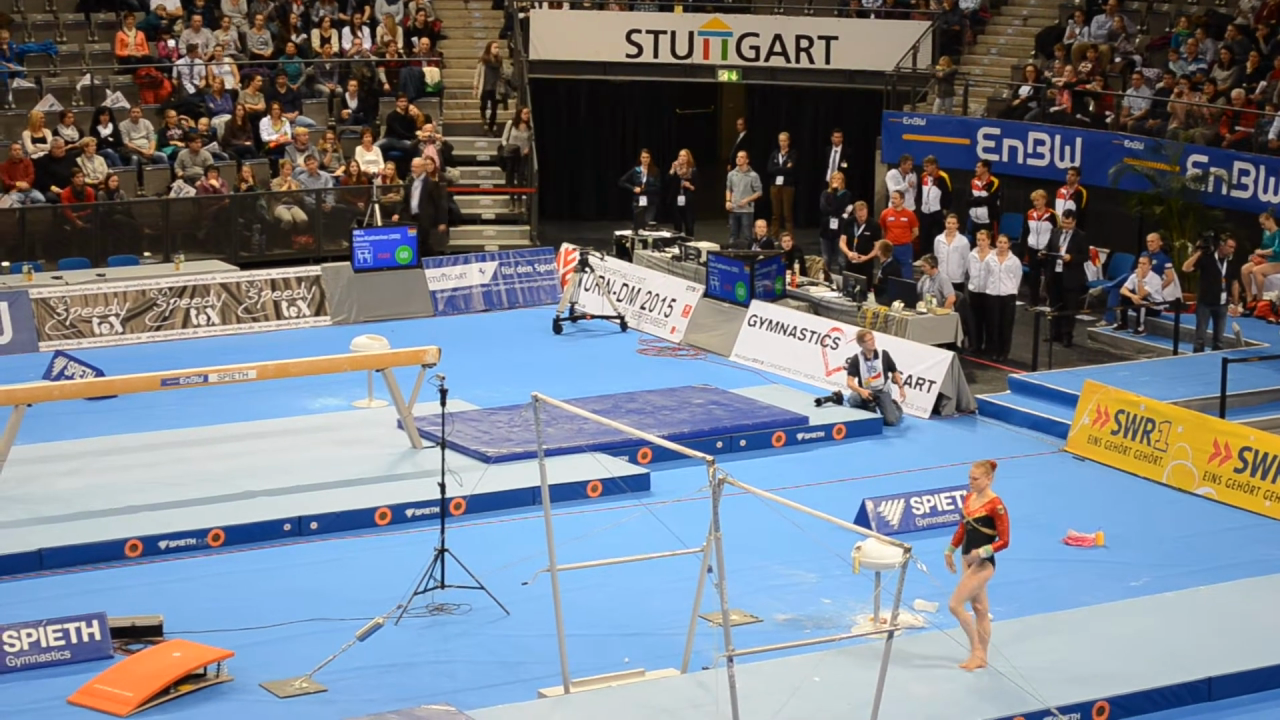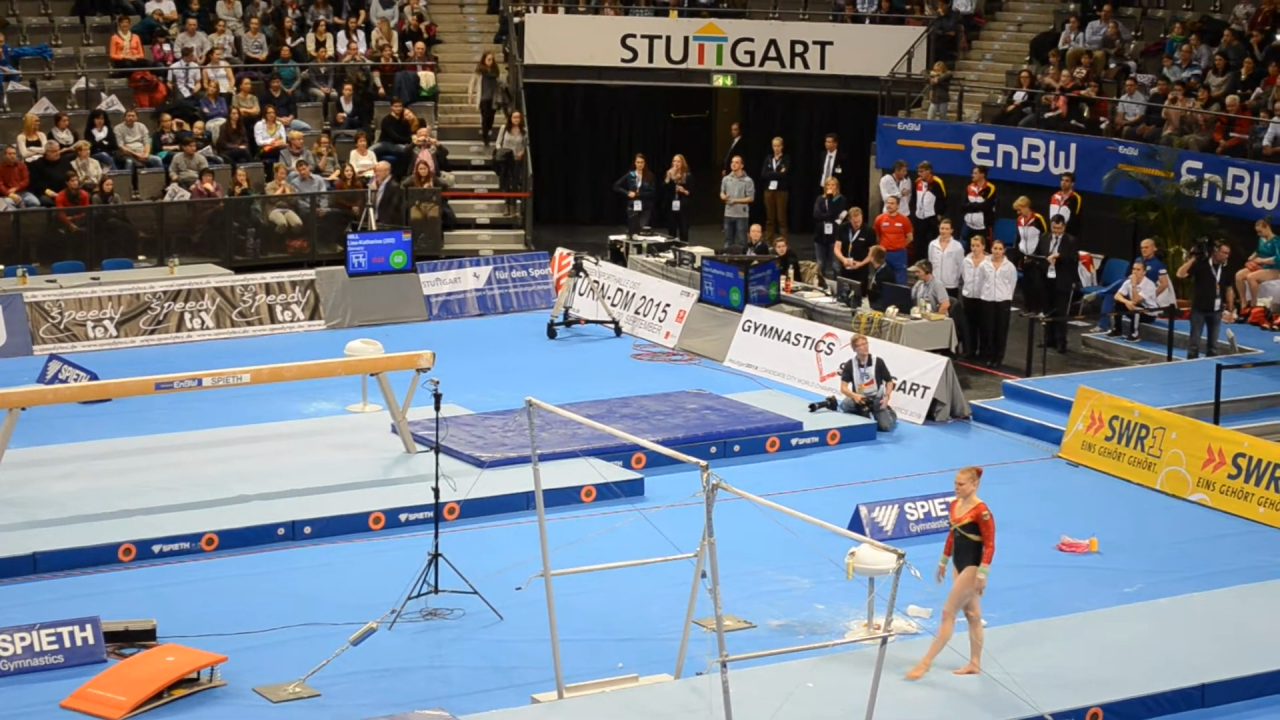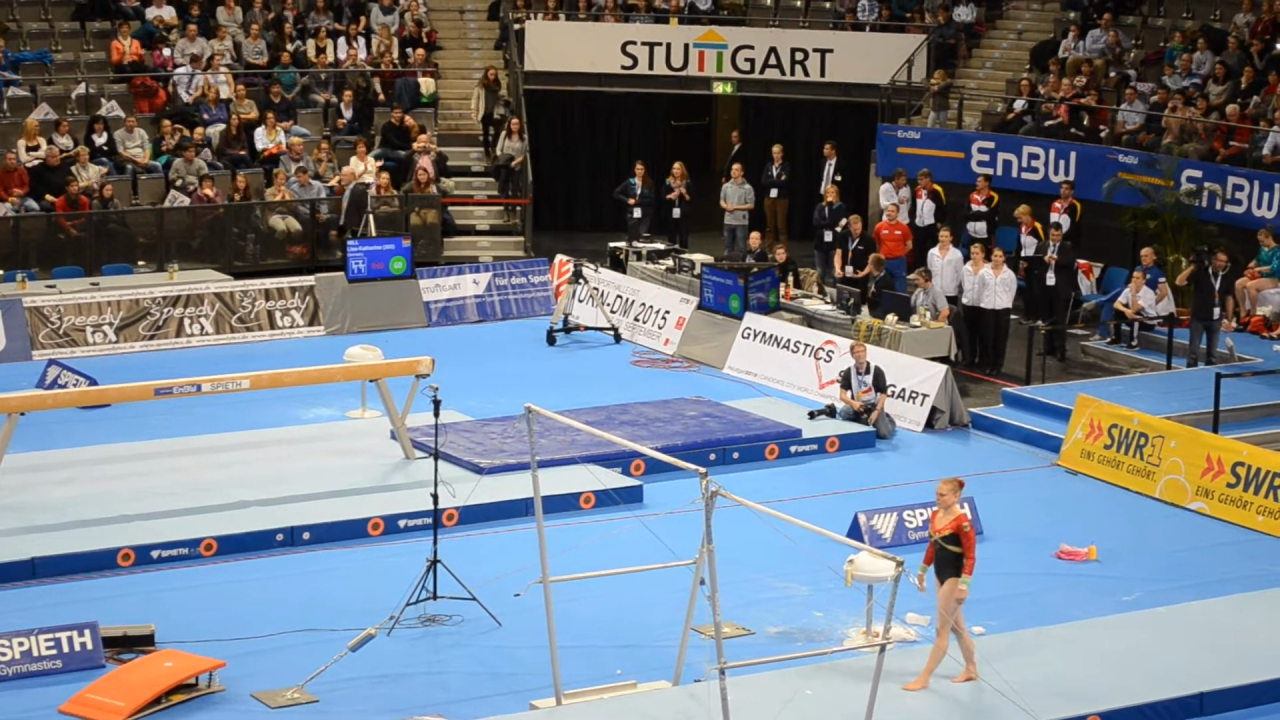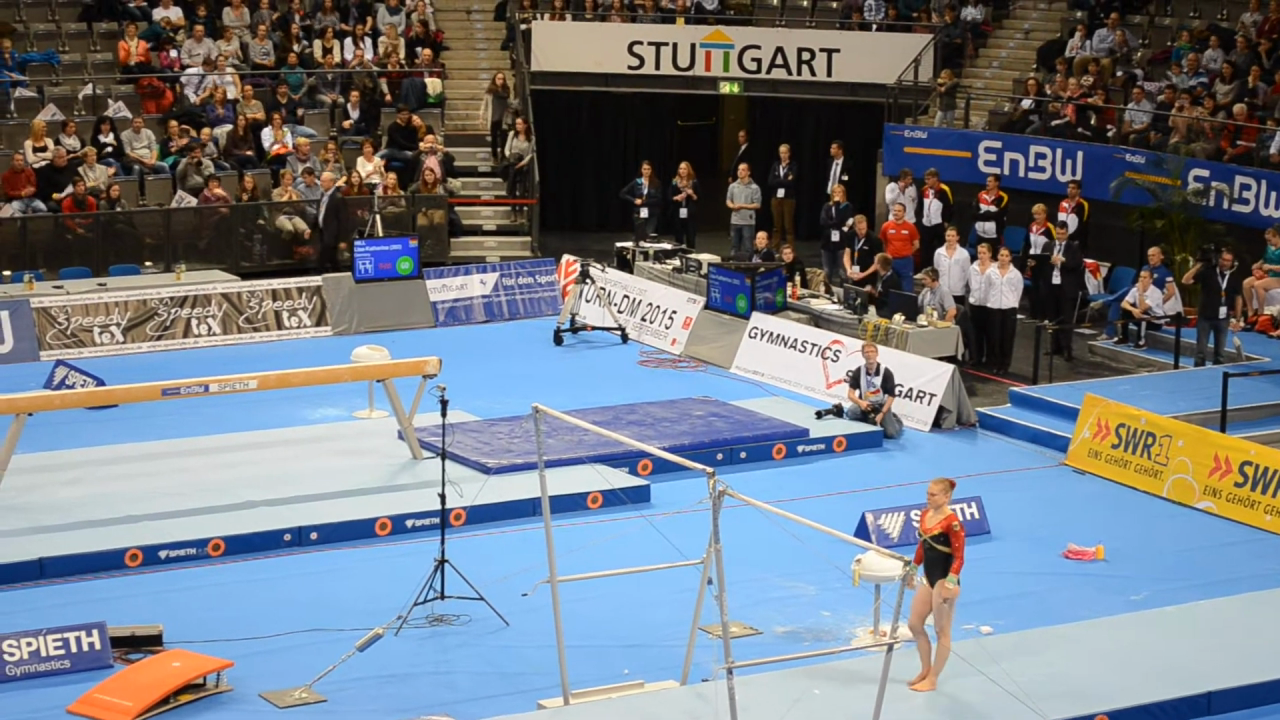
dt=0.4s
person 1, frame 1
left shoulder: (996, 505)
right shoulder: (969, 497)
left elbow: (1004, 541)
left wrist: (981, 553)
right wrist: (950, 551)
left hip: (983, 562)
right hip: (969, 560)
left knee: (955, 605)
right knee: (979, 608)
left ankle: (977, 650)
right ankle: (980, 655)
person 1, frame 2
left shoulder: (981, 511)
right shoulder: (955, 505)
left elbow: (989, 546)
left wrist: (982, 575)
right wrist: (943, 562)
left hip: (972, 568)
right hip: (959, 565)
left knee: (948, 613)
right knee: (972, 615)
left ankle: (926, 662)
right ankle: (974, 664)
person 1, frame 3
left shoulder: (962, 522)
right shoulder: (935, 515)
left elbow: (970, 557)
left wrist: (963, 586)
right wrist: (922, 571)
left hip: (954, 579)
right hip: (940, 576)
left knee: (941, 629)
right knee: (956, 626)
left ankle: (924, 678)
right ankle: (971, 670)
person 1, frame 4
left shoulder: (952, 522)
right shoulder: (925, 515)
left elbow: (959, 557)
left wrist: (949, 585)
right wrist: (912, 571)
left hip: (944, 580)
right hip: (928, 578)
left knee: (942, 632)
right knee: (914, 624)
left ankle: (932, 680)
right ankle: (925, 670)
